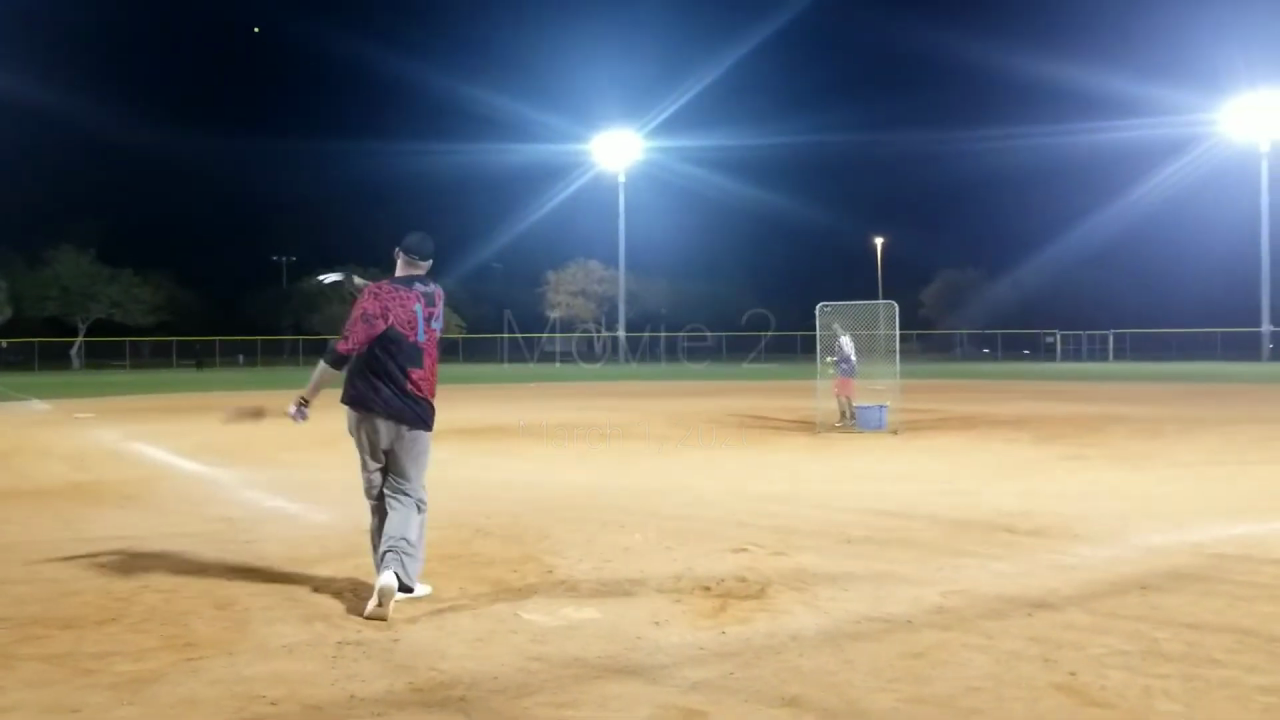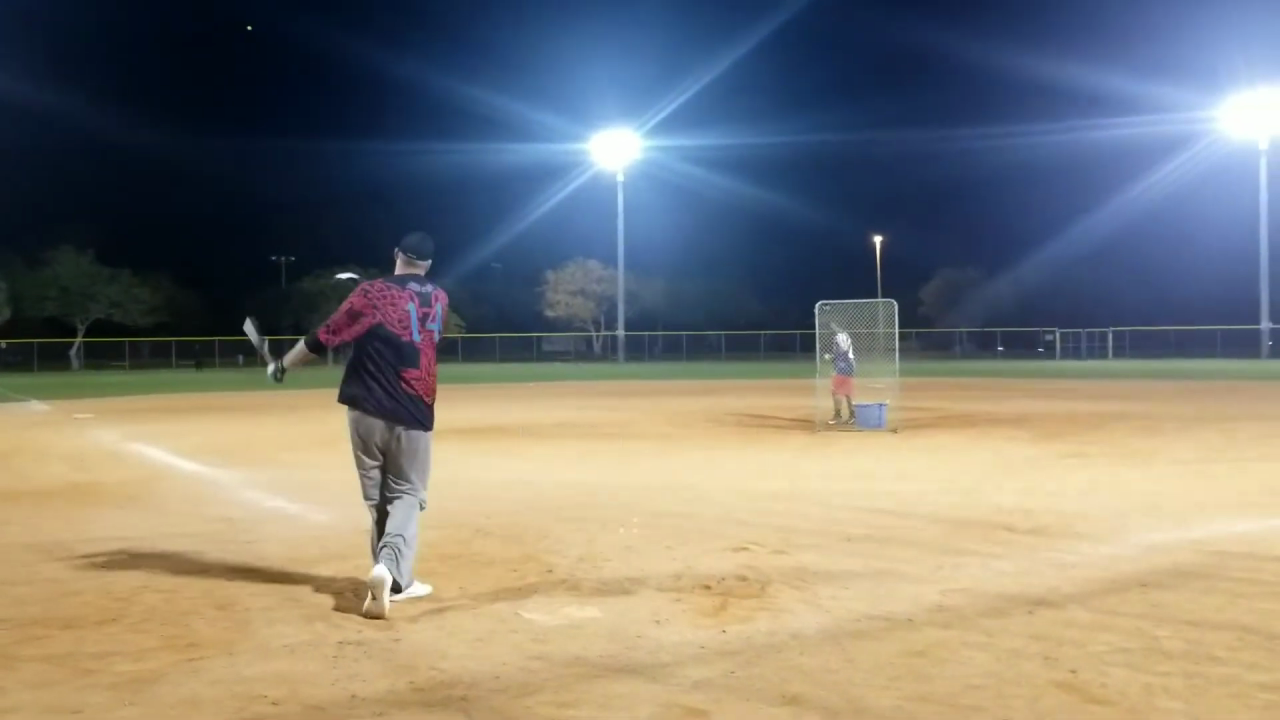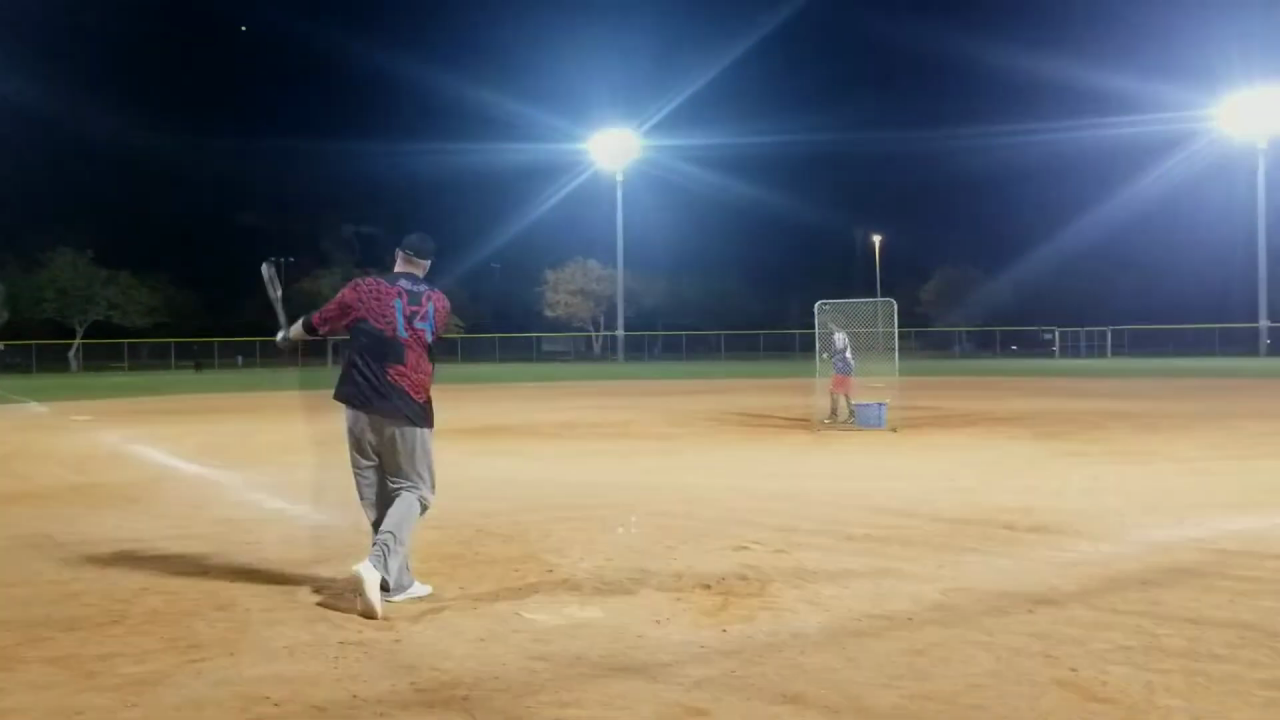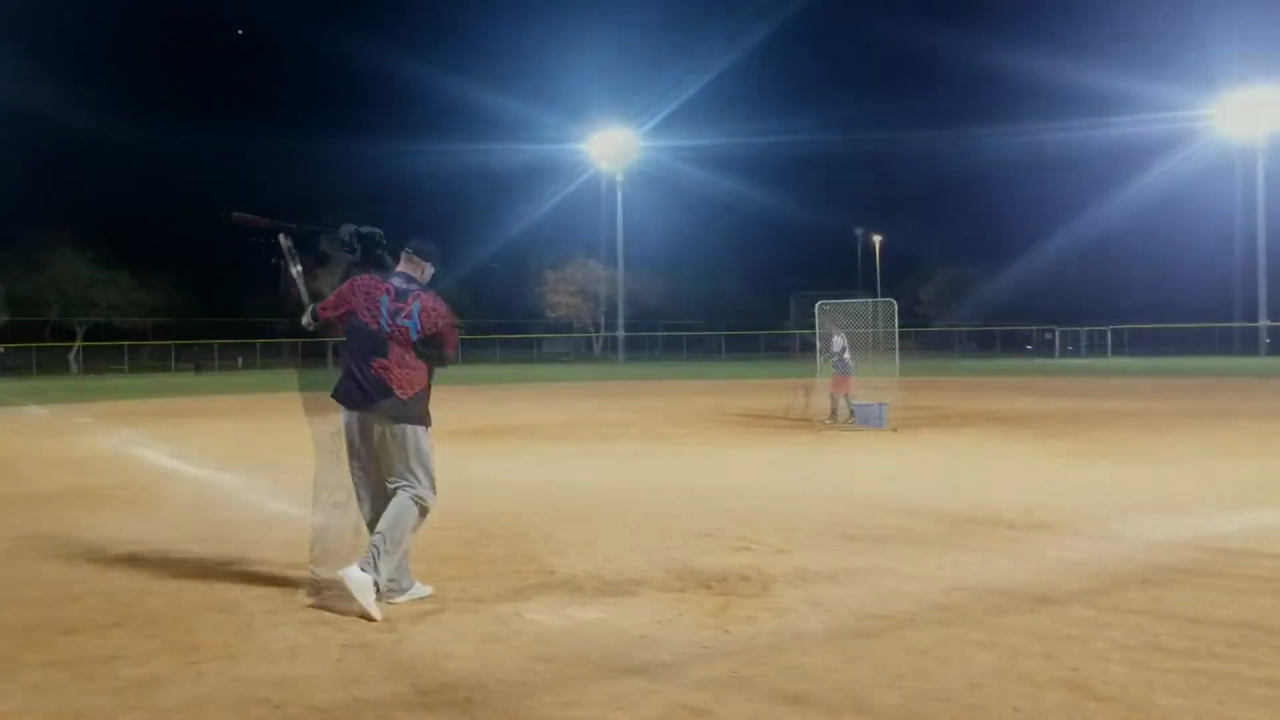
dt=0.1s
person 1, frame 1
left shoulder: (378, 295)
right shoulder: (436, 295)
left elbow: (342, 351)
left wrist: (306, 399)
left hip: (371, 411)
right hip: (414, 413)
left knee: (380, 497)
right knee: (407, 496)
left ankle: (394, 573)
right ankle: (396, 572)
person 1, frame 2
left shoulder: (374, 294)
right shoulder: (439, 299)
left elbow: (324, 338)
left wrist: (283, 364)
left hip: (366, 410)
right hip: (412, 413)
left knee: (378, 497)
right knee: (407, 494)
left ankle: (393, 579)
right ankle: (389, 570)
person 1, frame 3
left shoulder: (364, 290)
right shoulder: (439, 302)
left elbow: (316, 324)
left wrist: (287, 334)
left hip: (362, 408)
right hip: (408, 411)
left knee: (377, 499)
right knee: (412, 491)
left ankle: (395, 579)
right ankle: (379, 566)
person 1, frame 4
left shoulder: (360, 286)
right shoulder: (434, 308)
left elbow: (314, 316)
right elbow: (443, 358)
left wrist: (309, 319)
left hip: (356, 405)
right hip: (399, 411)
left knee: (374, 497)
right knee: (413, 491)
left ankle: (396, 580)
right ankle: (368, 569)
